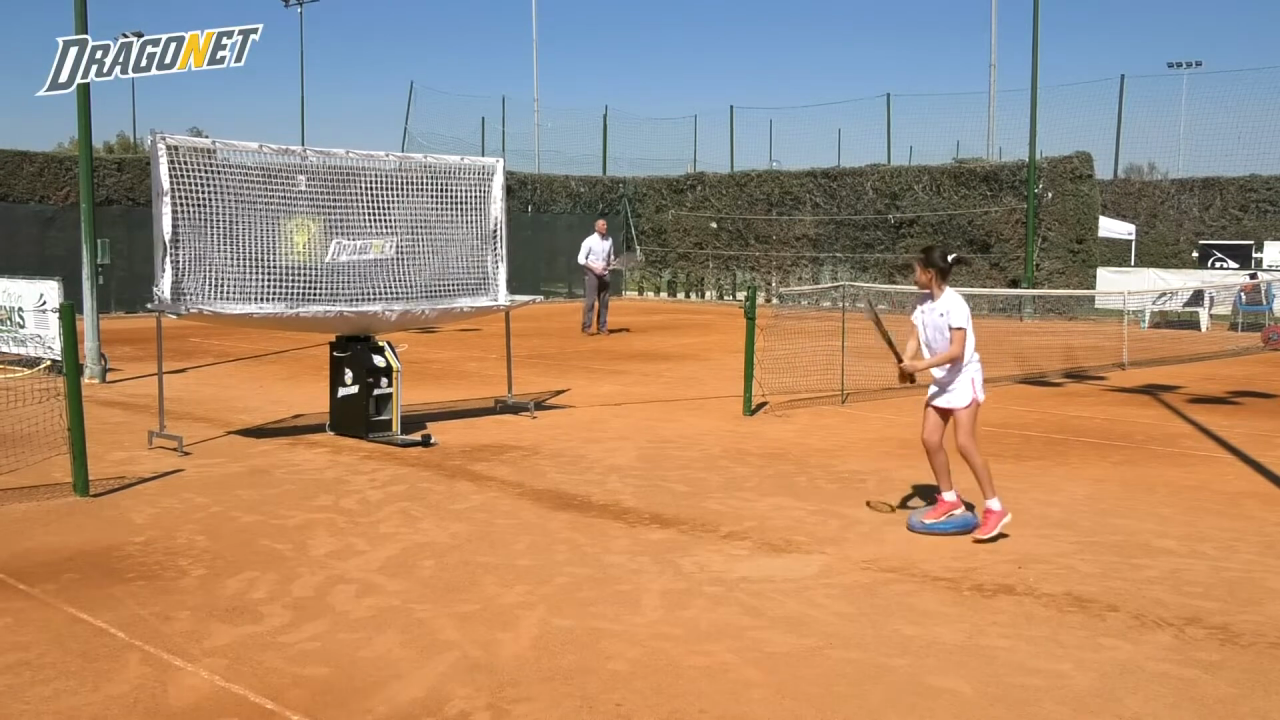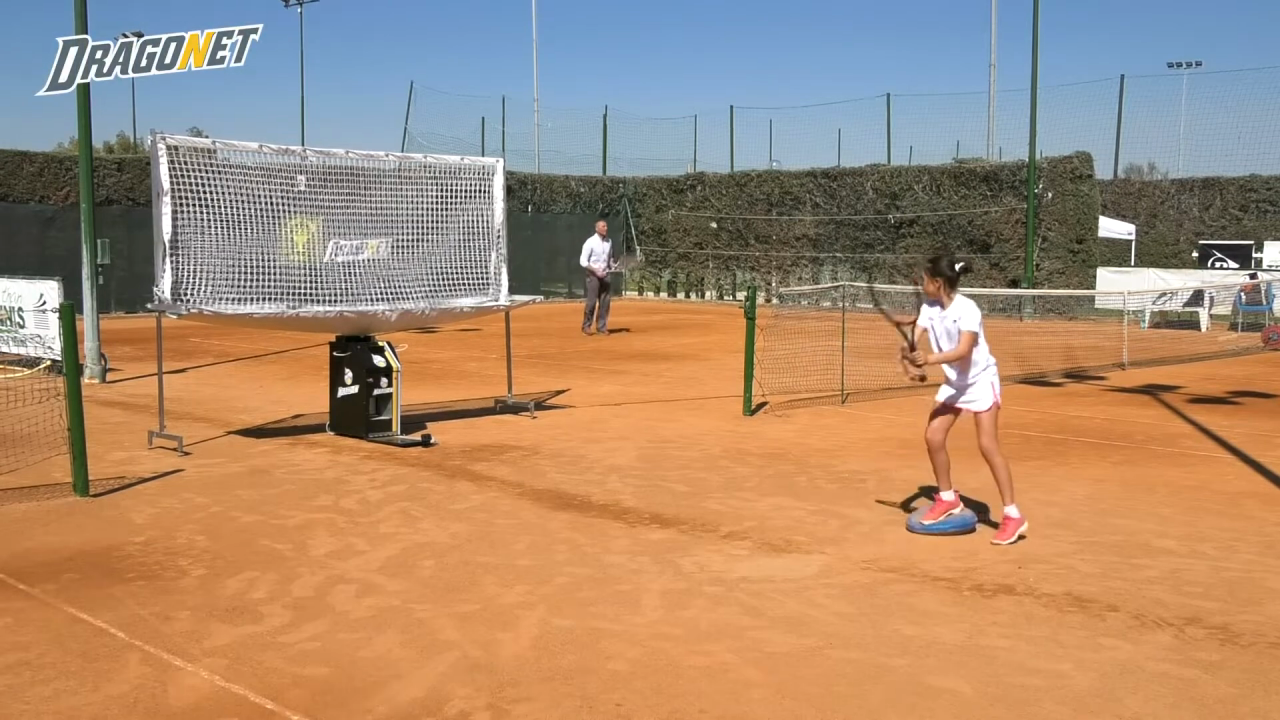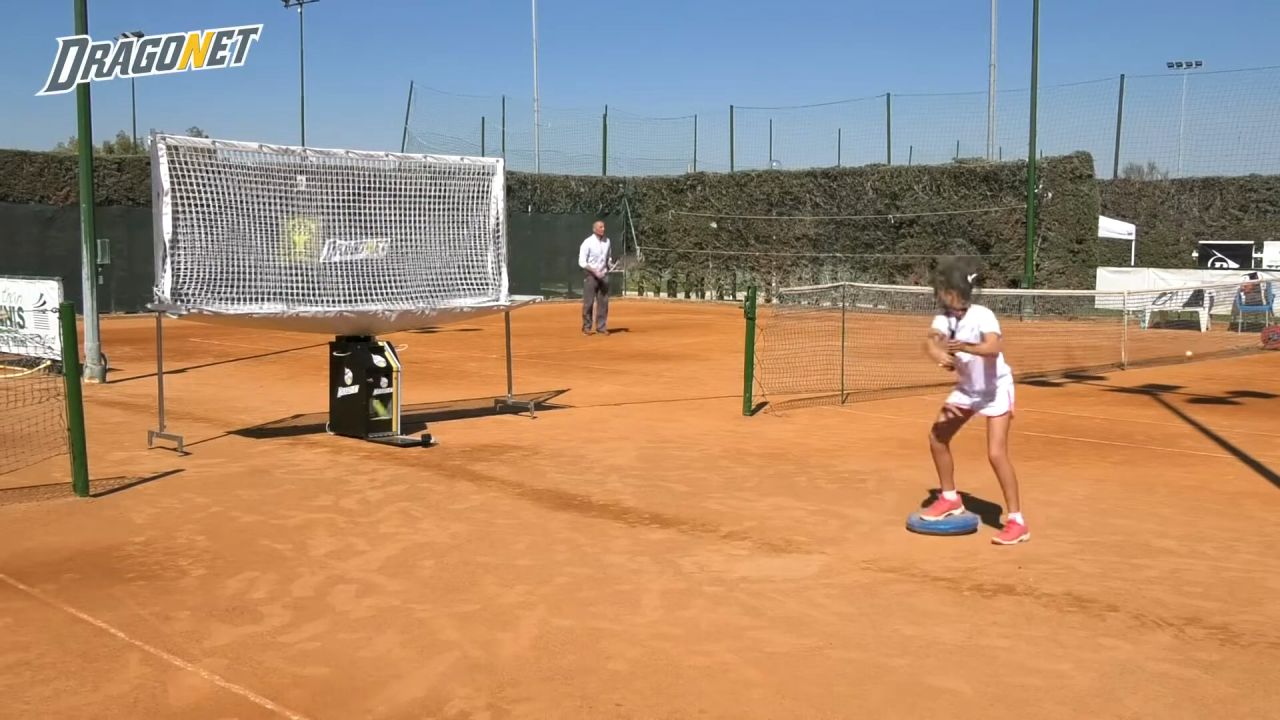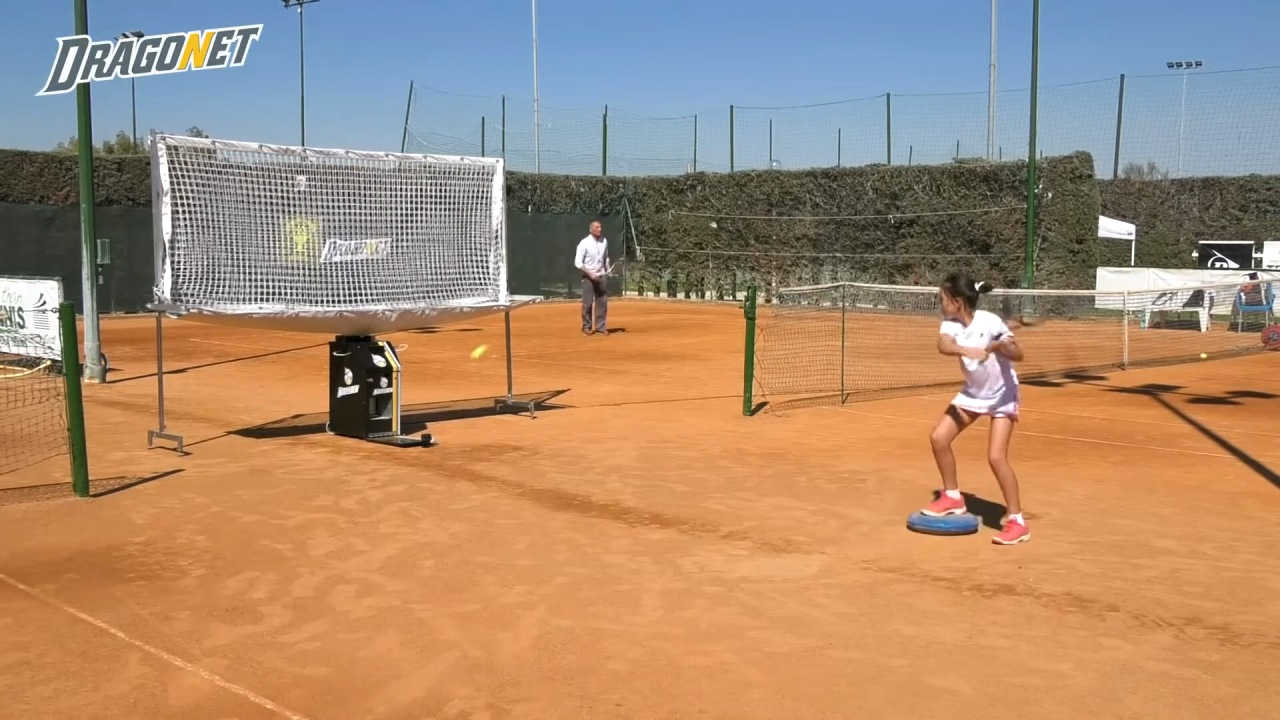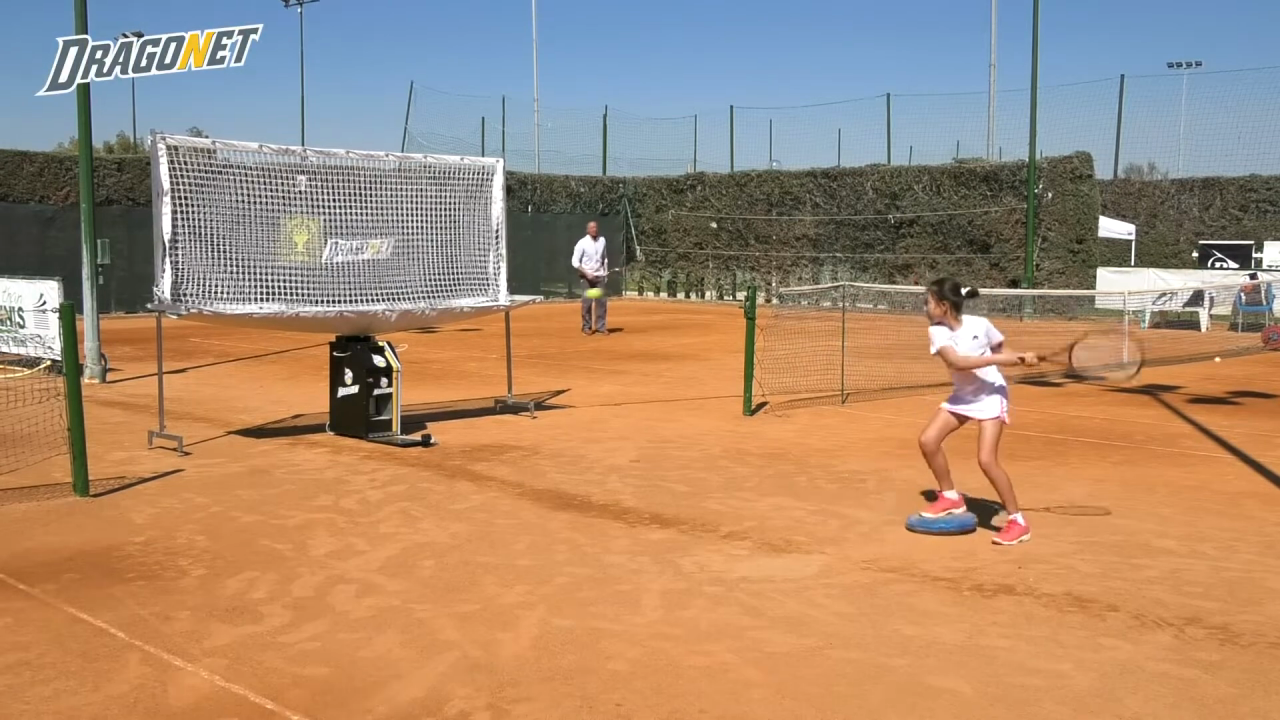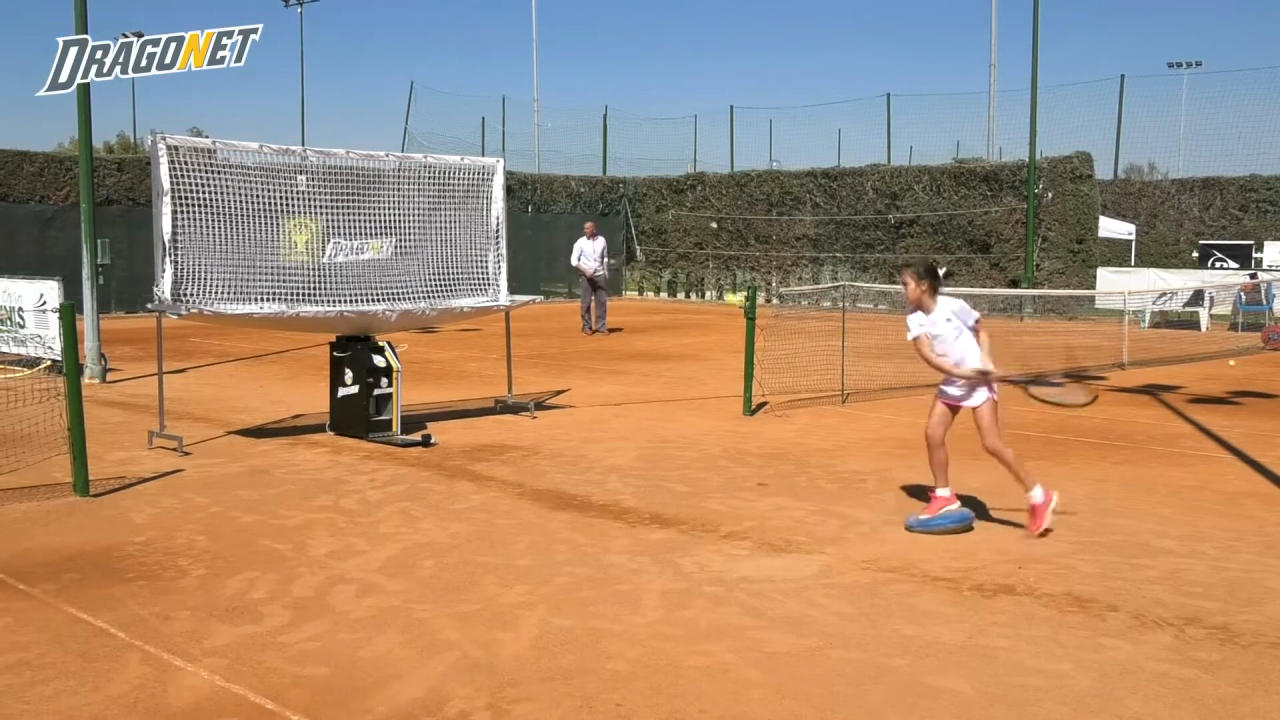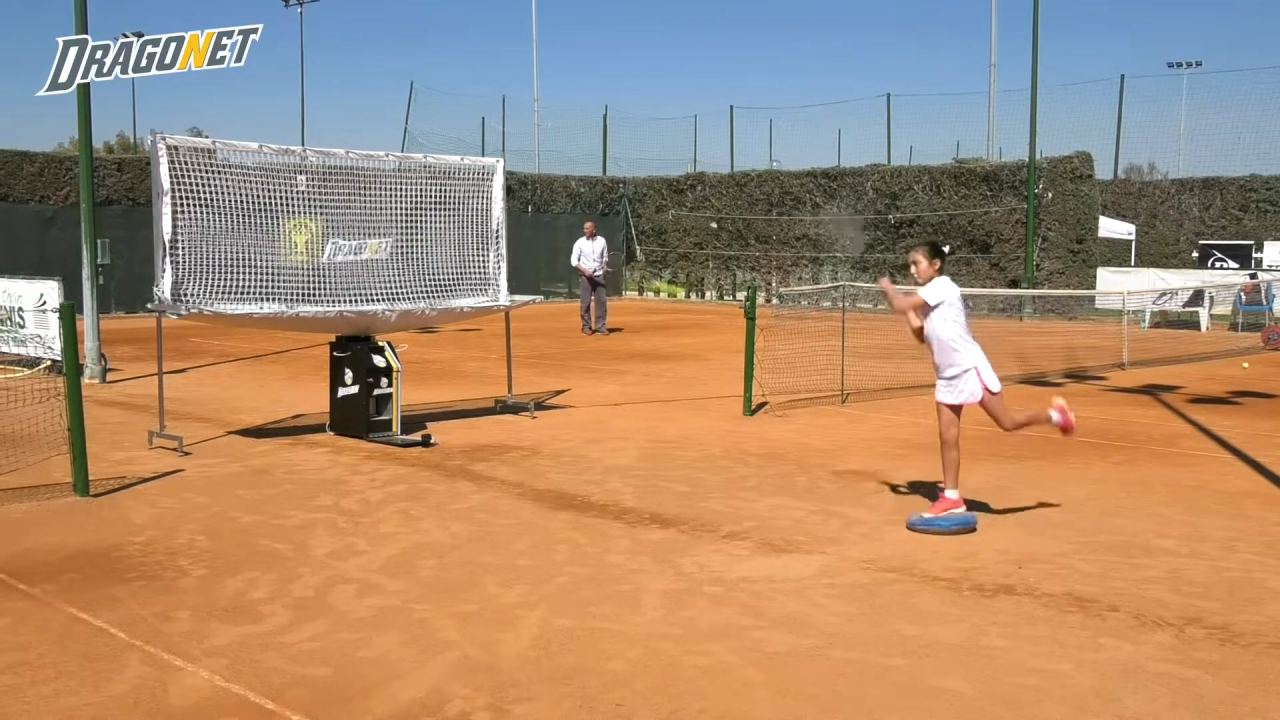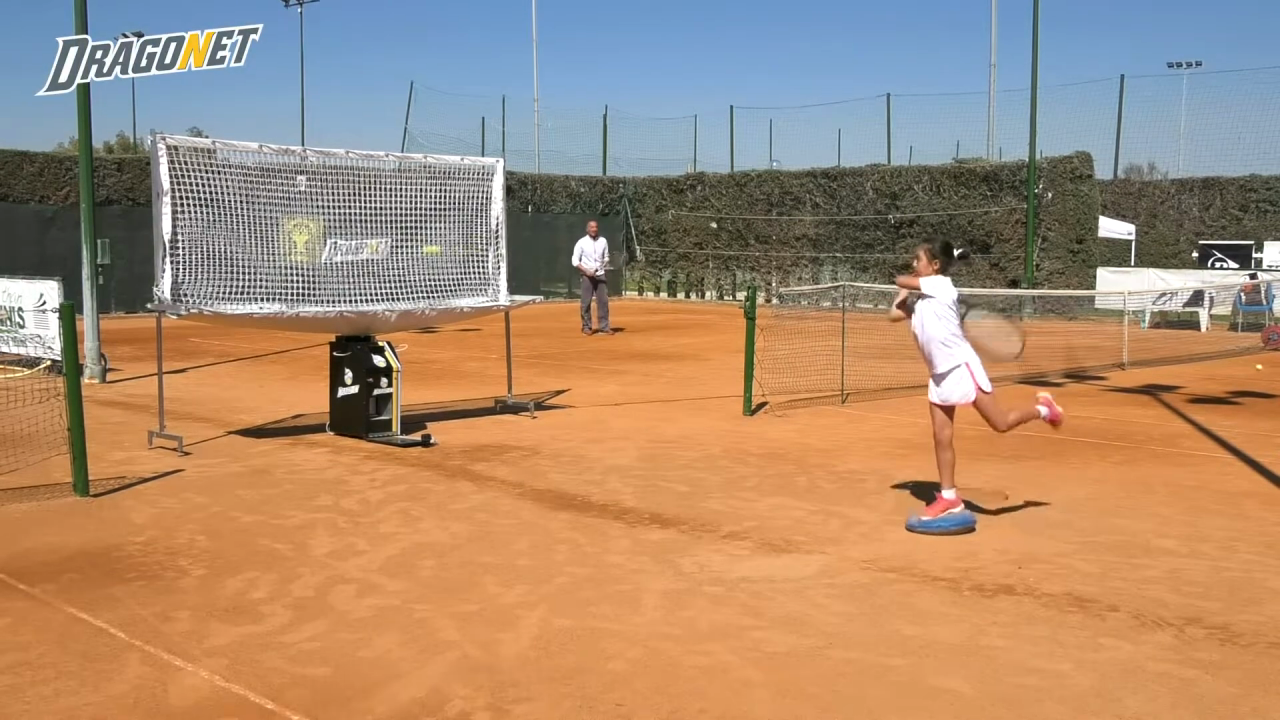
dt=0.2s
person 1, frame 1
left shoulder: (955, 303)
right shoulder: (922, 302)
left elbow: (957, 351)
right elbow: (915, 337)
left wrist: (923, 364)
right wrist: (907, 362)
left hip: (964, 378)
right hip: (941, 381)
left knee: (965, 443)
right knee: (930, 439)
left ankle: (994, 509)
right ankle: (949, 499)
person 1, frame 2
left shoulder: (967, 309)
right shoulder: (929, 308)
left elbow: (964, 350)
right elbow: (917, 339)
left wrist: (932, 358)
right wrist: (913, 358)
left hip: (981, 380)
right hip: (953, 383)
left knee: (988, 446)
right knee: (933, 438)
left ankle: (1013, 516)
right ankle: (947, 498)
person 1, frame 3
left shoulder: (983, 316)
right shoulder: (945, 317)
left elbow: (993, 349)
right elbow: (932, 341)
left wrist: (965, 347)
right wrist: (941, 356)
left hip: (996, 389)
right hip: (966, 389)
left knee: (996, 454)
right knee: (937, 438)
left ankle: (1017, 521)
right ankle: (950, 499)
person 1, frame 4
left shoulder: (991, 321)
right shoulder: (951, 324)
left elbow: (1017, 354)
right elbow: (944, 345)
left wrist: (1001, 347)
right wrist: (968, 350)
left hip: (1001, 395)
right hip: (972, 393)
left knee: (996, 457)
right knee: (939, 438)
left ankle: (1017, 522)
right ankle: (952, 498)
person 1, frame 5
left shoulder: (980, 324)
right shoulder: (936, 331)
left elbow: (1003, 350)
right elbow: (955, 362)
left wrist: (1021, 357)
right wrist: (997, 359)
left hip: (991, 396)
right hip: (961, 397)
left knee: (986, 460)
right knee: (927, 440)
left ankle: (1017, 521)
right ankle: (950, 498)
person 1, frame 6
left shoulder: (955, 305)
right shoulder: (914, 318)
left elbow: (981, 332)
right elbow: (928, 356)
left wrist: (986, 363)
right wrist: (959, 372)
left hip: (978, 382)
right hip: (951, 383)
left knee: (992, 443)
right knee: (933, 435)
left ankle: (1038, 497)
right ankle: (943, 497)
person 1, frame 7
left shoulder: (942, 287)
right shoulder: (923, 297)
left elbow: (904, 306)
right elbow: (922, 336)
left wrist: (888, 289)
right wrist: (914, 322)
left hip: (970, 368)
right hip: (947, 375)
left knee: (1007, 422)
right knee: (947, 437)
left ankle: (1055, 414)
right ankle: (951, 499)
person 1, frame 8
left shoulder: (940, 284)
right shoulder: (921, 298)
left elbow: (900, 280)
right elbow: (893, 315)
left wrist: (908, 283)
right wrist: (905, 292)
left hip: (962, 367)
right hip: (939, 375)
left knee: (1001, 423)
right knee: (941, 436)
left ankle: (1043, 408)
right ankle: (948, 497)
